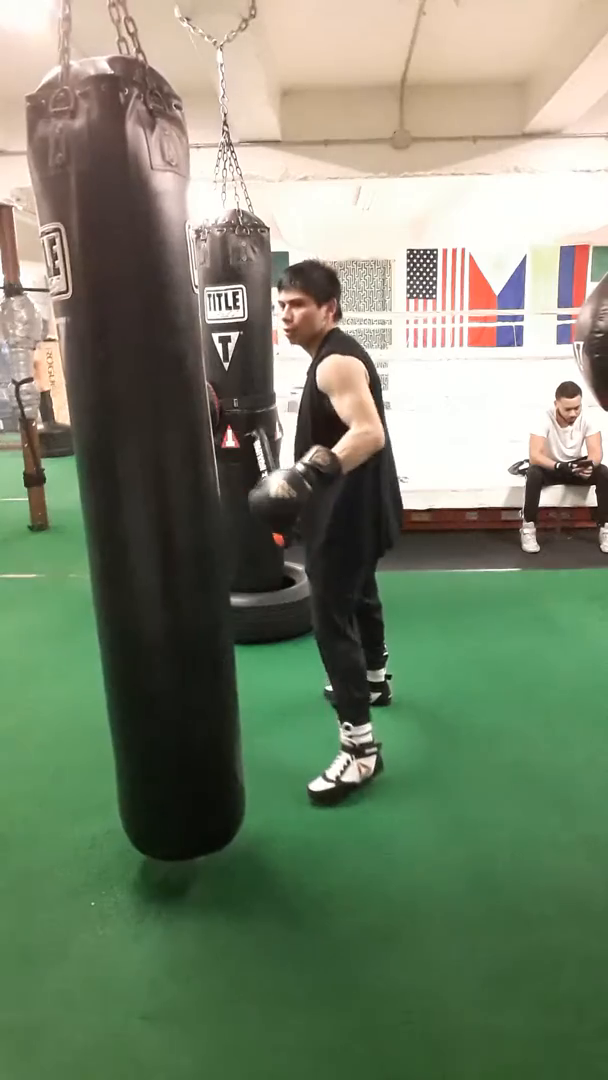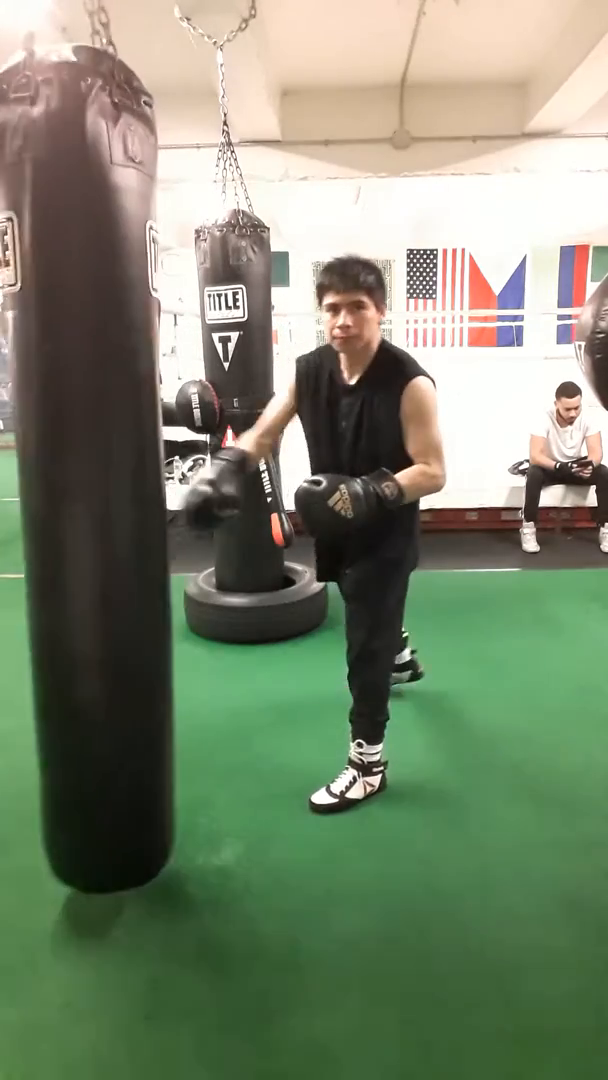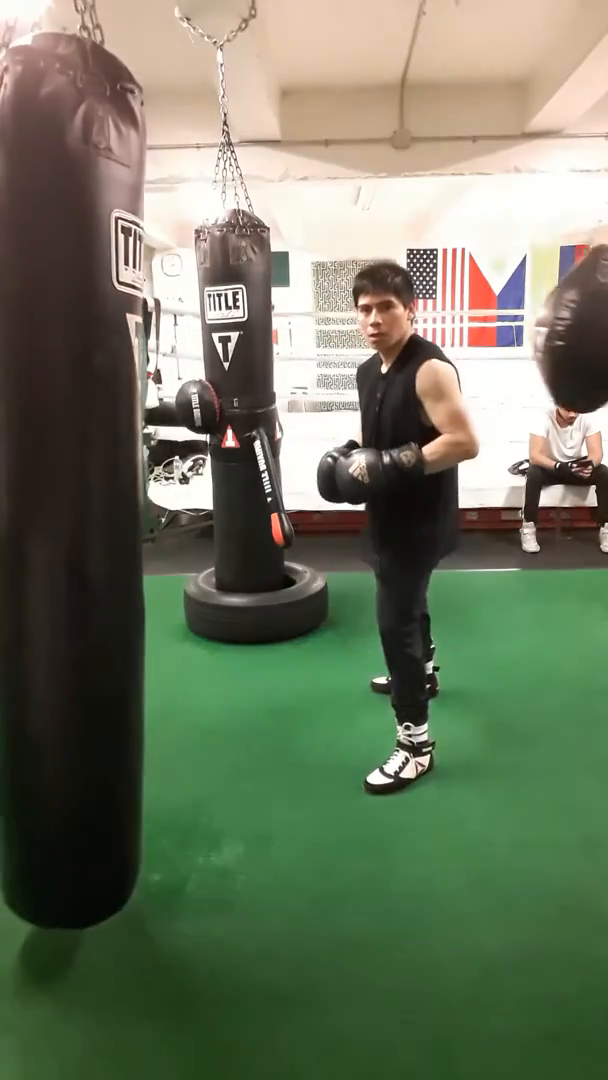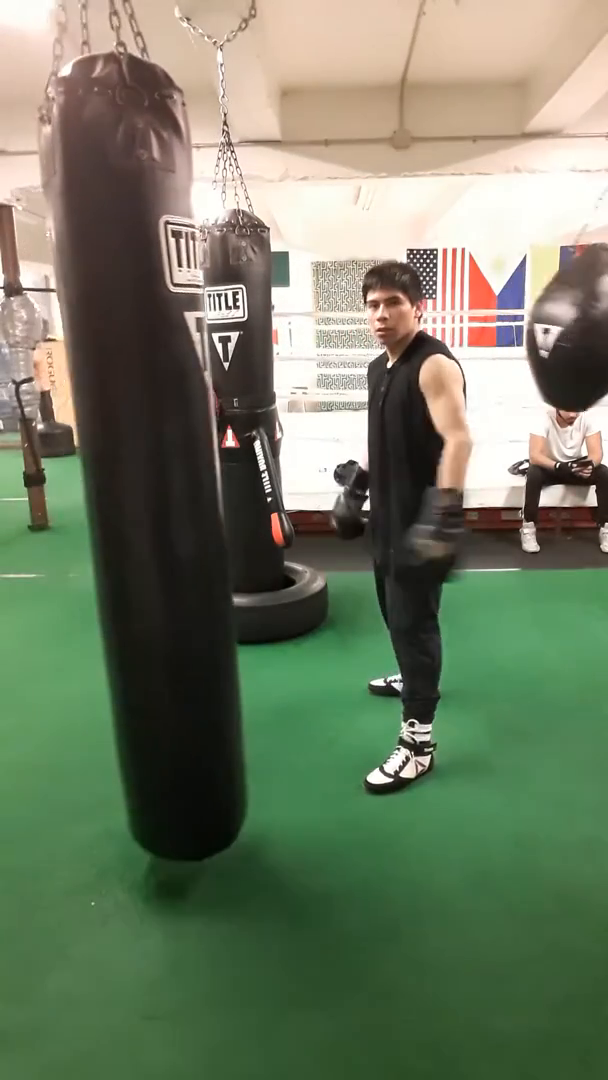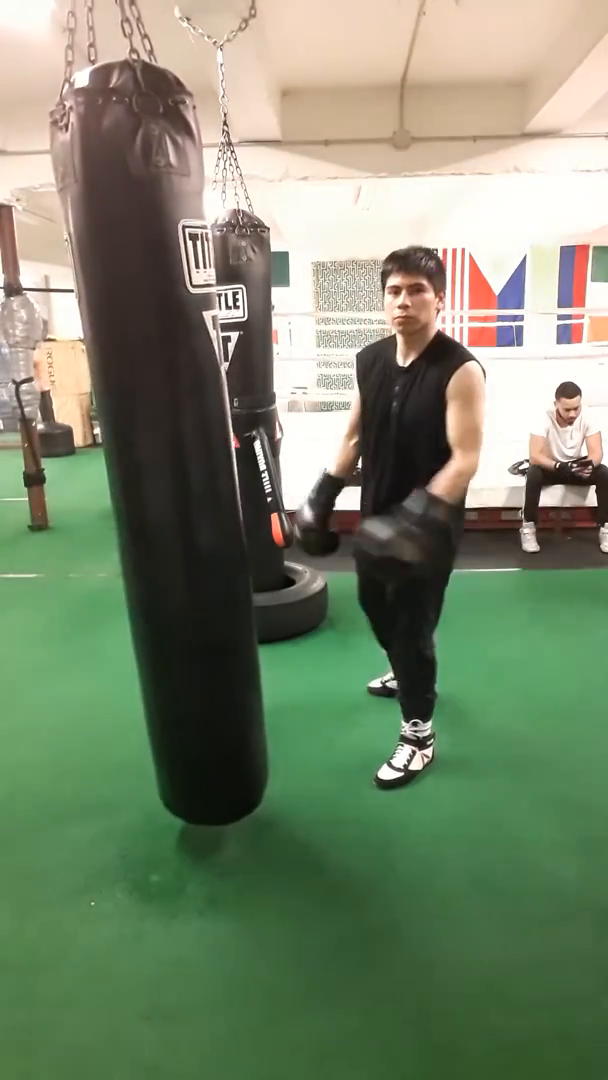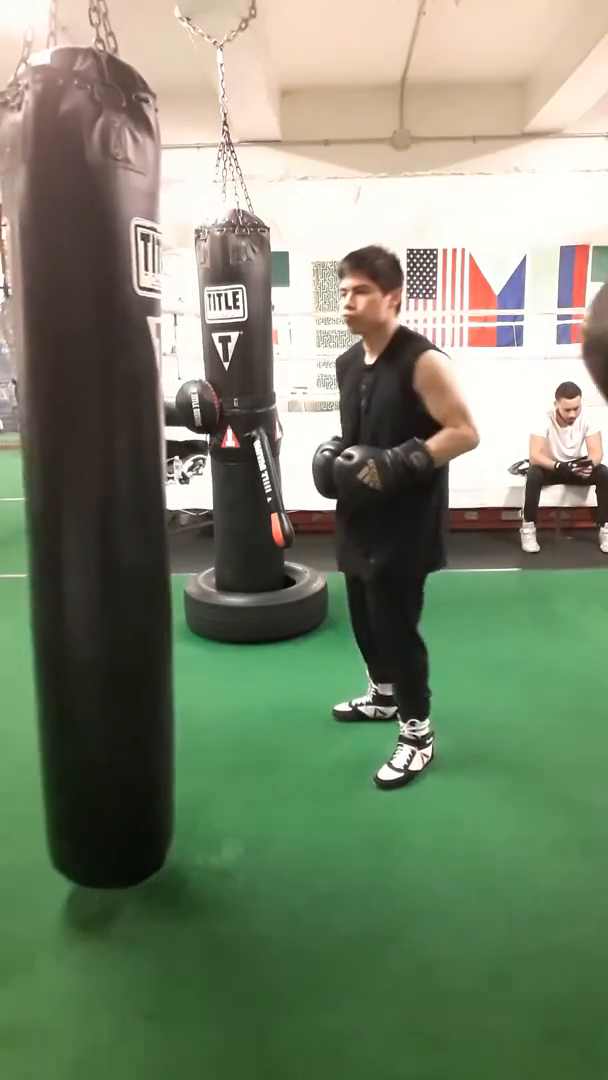
dt=0.7s
person 1, frame 1
left shoulder: (336, 360)
right shoulder: (334, 356)
left elbow: (368, 434)
left wrist: (303, 475)
right wrist: (304, 475)
left hip: (346, 512)
right hip: (356, 508)
left knee: (332, 619)
right knee: (359, 596)
left ankle: (360, 746)
right ankle: (374, 679)
person 1, frame 2
left shoulder: (410, 384)
right shoulder: (310, 370)
left elbow: (433, 473)
right elbow: (264, 433)
left wrist: (366, 496)
right wrist: (222, 473)
left hip: (385, 535)
right hip: (340, 529)
left knee: (363, 642)
right knee: (369, 612)
left ankle: (366, 766)
right ankle: (397, 660)
person 1, frame 3
left shoulder: (430, 368)
right shoulder: (368, 371)
left elbow: (464, 441)
left wrist: (392, 465)
right wrist: (349, 456)
left hip: (420, 517)
right hip: (390, 514)
left knee: (395, 619)
right knee: (406, 598)
left ankle: (416, 743)
right ankle: (421, 671)
person 1, frame 4
left shoulder: (434, 363)
right shoulder: (382, 367)
left elbow: (459, 442)
left wrist: (439, 519)
right wrist: (354, 489)
left hip: (421, 521)
right hip: (389, 516)
left knee: (413, 621)
right knee: (394, 609)
left ankle: (417, 742)
right ankle: (415, 678)
person 1, frame 5
left shoulder: (461, 371)
right shoulder: (370, 360)
left elbow: (465, 457)
left wrist: (415, 520)
right wrist: (322, 496)
left hip: (422, 530)
right hip: (377, 519)
left knee: (410, 630)
right knee: (376, 609)
left ankle: (418, 737)
right ankle: (407, 674)
person 1, frame 6
left shoulder: (423, 361)
right shoulder: (348, 363)
left elbow: (465, 434)
left wrist: (398, 463)
right wrist: (335, 454)
left hip: (404, 524)
right hip: (359, 519)
left knee: (397, 629)
right knee: (366, 619)
left ankle: (417, 734)
right ankle: (384, 696)
